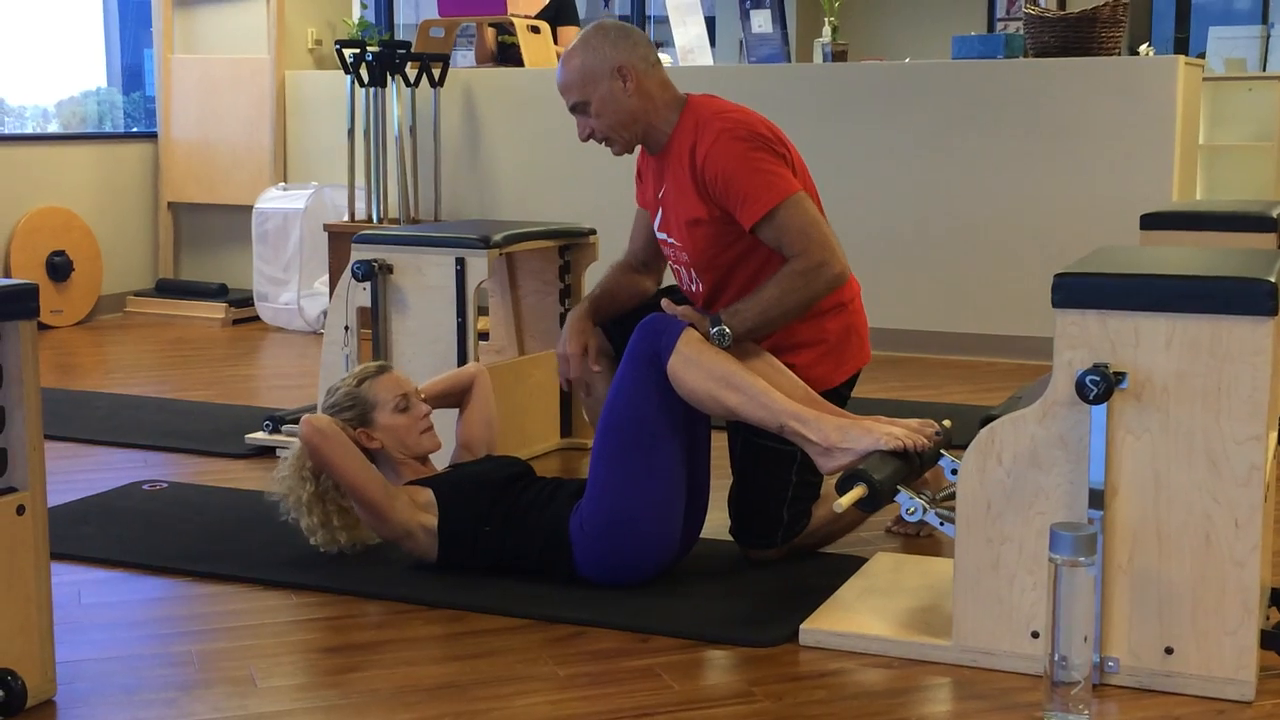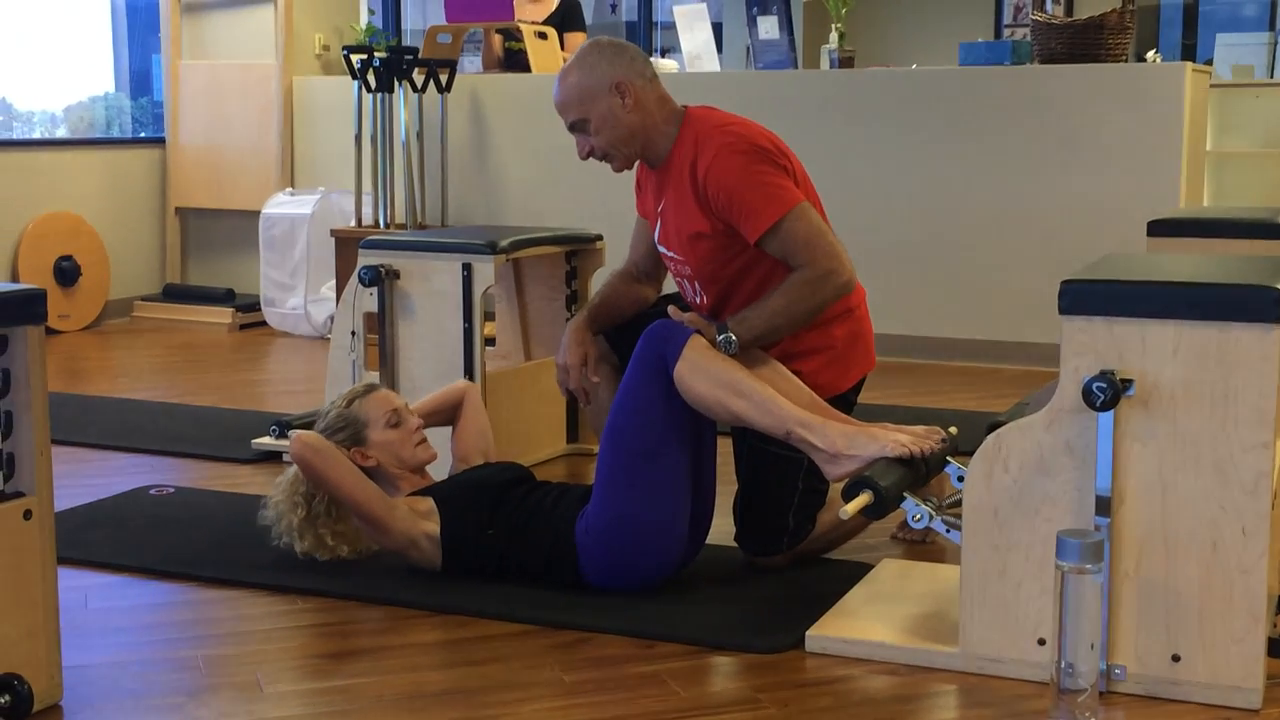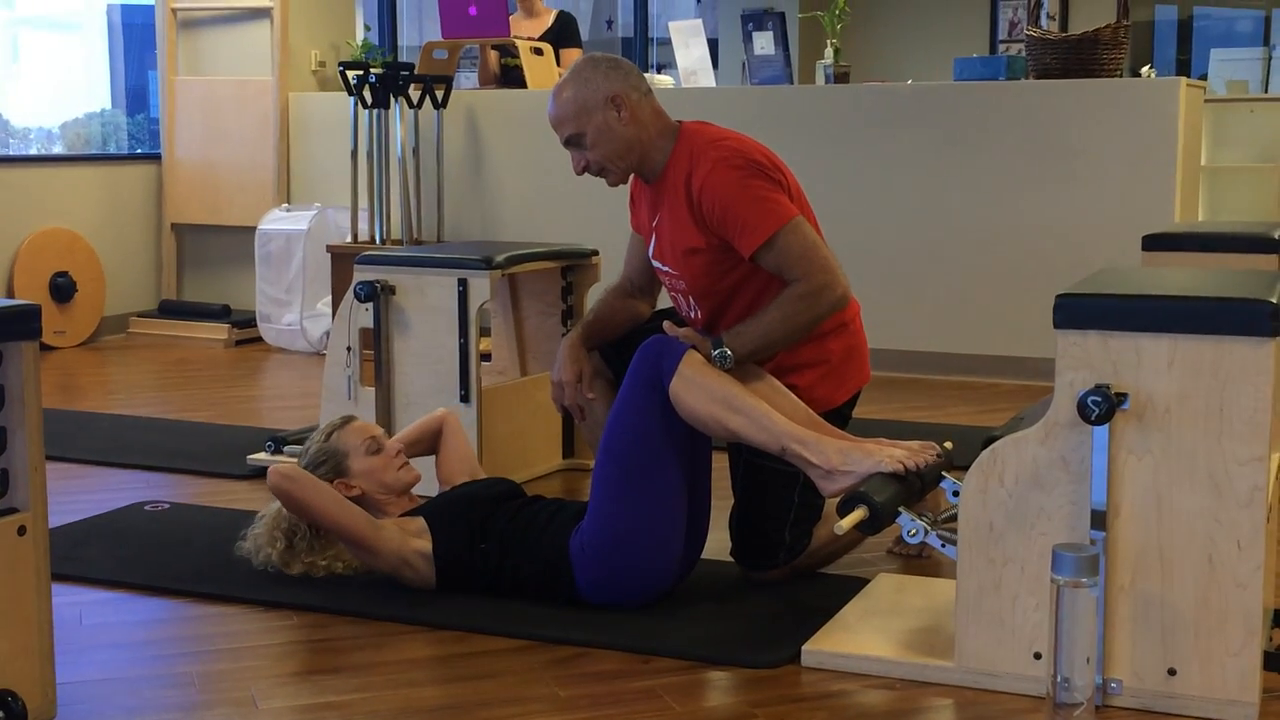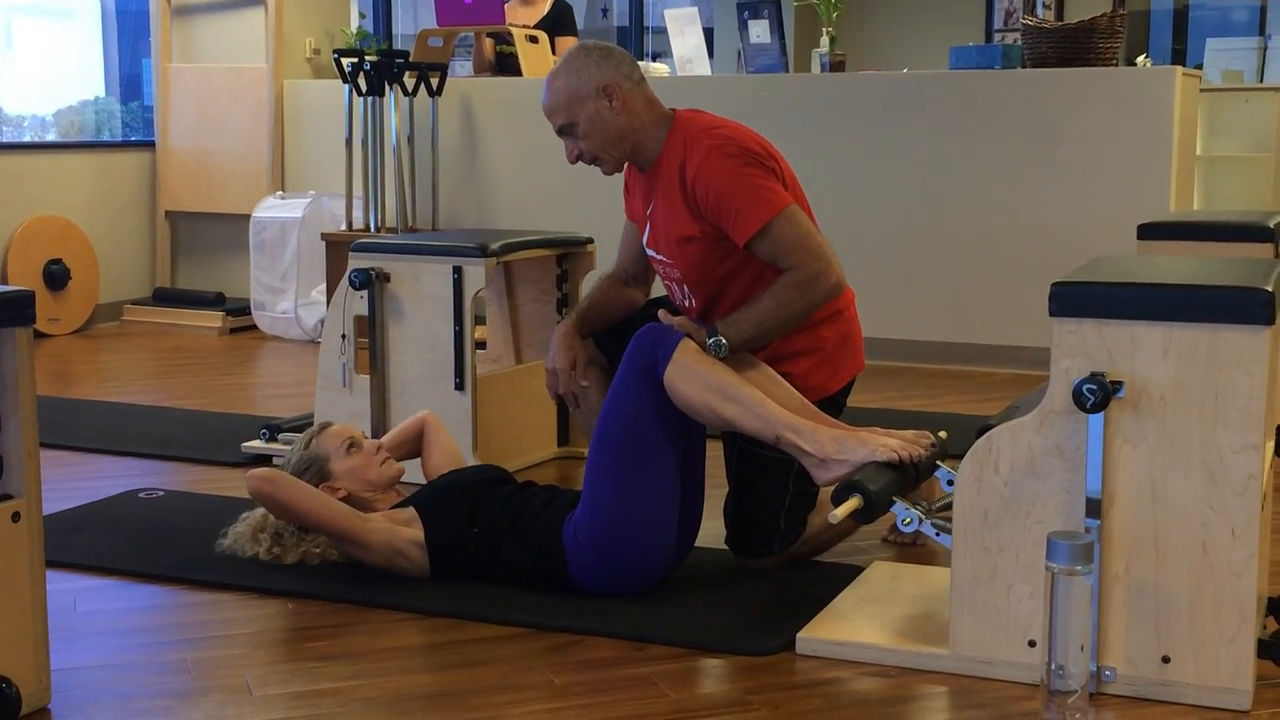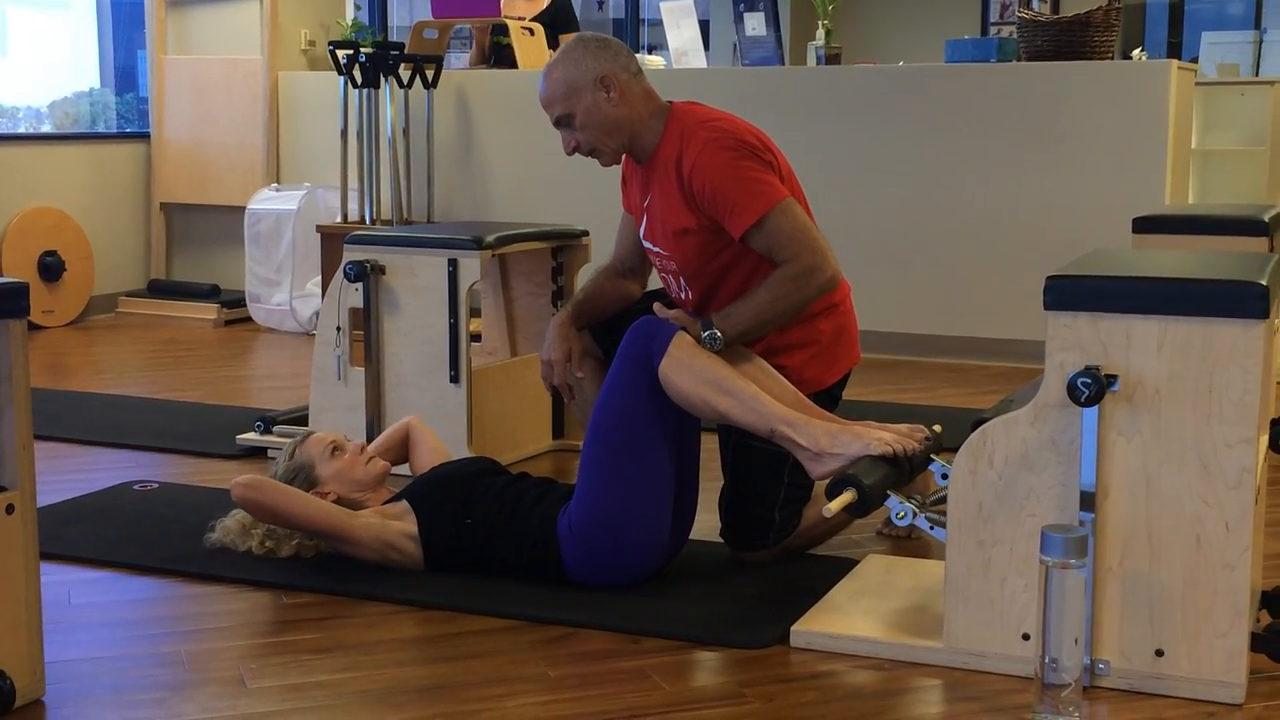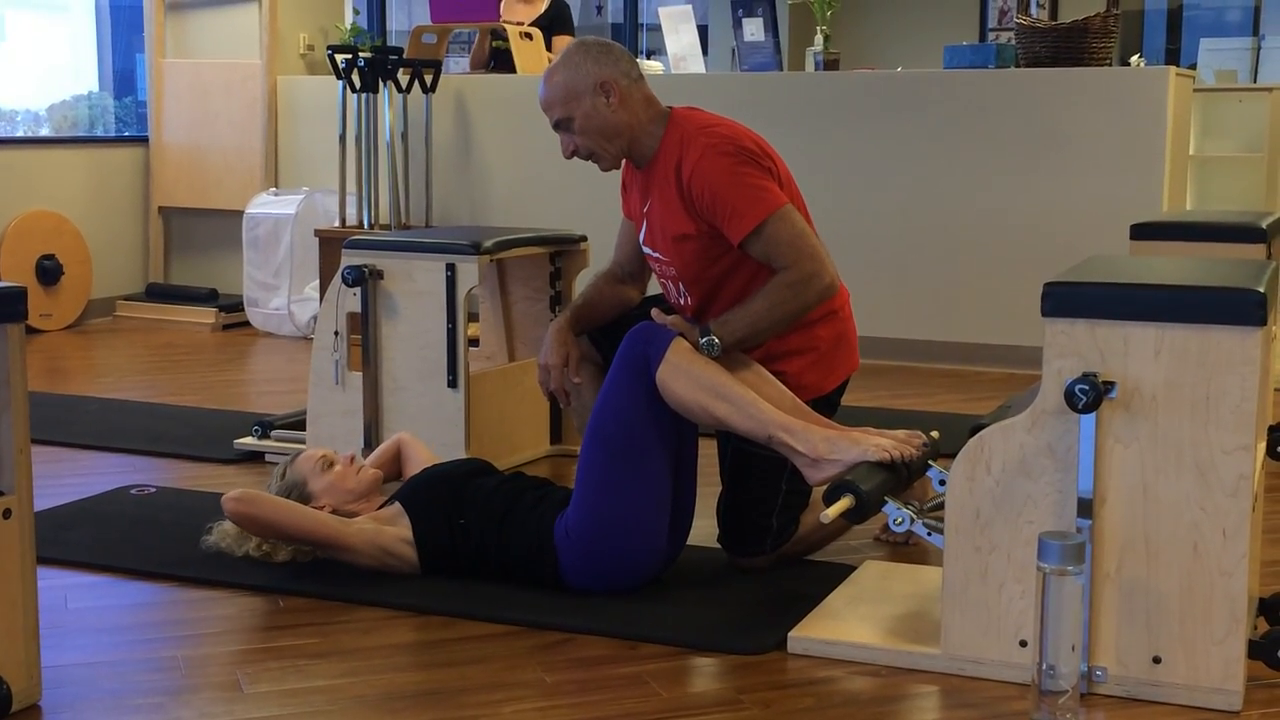
dt=0.7s
person 1, frame 1
left shoulder: (463, 471)
right shoulder: (400, 514)
left elbow: (475, 375)
right elbow: (313, 427)
left wrist: (410, 394)
right wrist: (377, 407)
left hip: (648, 529)
right hip: (607, 544)
left knee: (699, 331)
right knee: (657, 336)
left ankle: (849, 432)
right ankle: (824, 437)
person 1, frame 2
left shoulder: (463, 483)
right shoulder: (402, 526)
left elbow: (465, 391)
right elbow: (303, 446)
left wrist: (401, 411)
right wrist: (369, 428)
left hip: (655, 535)
right hip: (615, 549)
left knee: (700, 340)
right knee: (664, 341)
left ankle: (849, 440)
right ankle: (828, 444)
person 1, frame 3
left shoulder: (452, 504)
right shoulder: (394, 547)
left elbow: (445, 418)
right elbow: (281, 476)
left wrist: (388, 446)
right wrist: (353, 461)
left hip: (645, 551)
right hip: (610, 565)
left knee: (695, 354)
right knee: (658, 357)
left ankle: (843, 456)
right ankle: (827, 462)
person 1, frame 4
left shoulder: (437, 497)
right shoulder: (383, 536)
left elbow: (426, 420)
right elbow: (260, 480)
left wrist: (375, 453)
right wrist: (336, 464)
left hip: (639, 537)
right hip: (602, 553)
left knee: (696, 342)
right knee: (654, 346)
left ankle: (839, 443)
right ankle: (820, 447)
person 1, frame 5
left shoulder: (427, 493)
right shoulder: (375, 532)
left elbow: (412, 423)
right elbow: (246, 487)
left wrist: (371, 458)
right wrist: (331, 476)
left hip: (633, 532)
right hip: (597, 547)
left knee: (688, 337)
right knee: (649, 339)
left ankle: (829, 436)
right ankle: (815, 443)
person 1, frame 6
left shoulder: (419, 501)
right shoulder: (373, 537)
left elbow: (403, 437)
right elbow: (238, 503)
left wrist: (369, 471)
right wrist: (325, 487)
left hip: (633, 535)
right hip: (596, 550)
left knee: (688, 340)
right knee: (647, 346)
left ankle: (838, 441)
right ankle: (812, 447)
person 2, frame 1
left shoulder: (726, 142)
right shoulder: (654, 150)
left elbow: (824, 267)
right elbow: (641, 268)
left wrist: (716, 330)
right wrist: (583, 314)
left hip: (799, 350)
right hip: (727, 326)
left knee: (764, 541)
right knee: (594, 334)
person 2, frame 2
left shoulder: (727, 155)
right shoulder: (652, 160)
left elbow: (831, 276)
right elbow: (641, 277)
left wrist: (723, 338)
right wrist: (582, 324)
left hip: (805, 356)
right hip: (732, 333)
left knee: (768, 549)
right knee: (596, 343)
person 2, frame 3
left shoulder: (721, 169)
right shoulder: (647, 176)
left elbow: (826, 289)
right elbow: (634, 292)
left wrist: (717, 352)
right wrist: (577, 340)
left hip: (800, 371)
right hip: (723, 346)
left knee: (764, 562)
right knee: (589, 362)
person 2, frame 4
left shoulder: (716, 158)
right shoulder: (641, 165)
left elbow: (821, 278)
right elbow: (628, 280)
left wrist: (712, 341)
right wrist: (571, 328)
left hip: (795, 359)
right hip: (718, 333)
left knee: (759, 549)
right knee: (584, 349)
person 2, frame 5
left shoulder: (711, 150)
right shoulder: (638, 155)
left elbow: (816, 271)
right elbow: (624, 273)
left wrist: (707, 333)
right wrist: (566, 320)
left hip: (789, 352)
right hip: (713, 327)
left knee: (753, 541)
right knee: (579, 341)
person 2, frame 6
left shoulder: (711, 155)
right shoulder: (638, 161)
left elbow: (814, 278)
right elbow: (625, 278)
left wrist: (705, 340)
right wrist: (565, 323)
left hip: (788, 358)
right hip: (714, 334)
left knee: (752, 548)
right knee: (577, 346)
